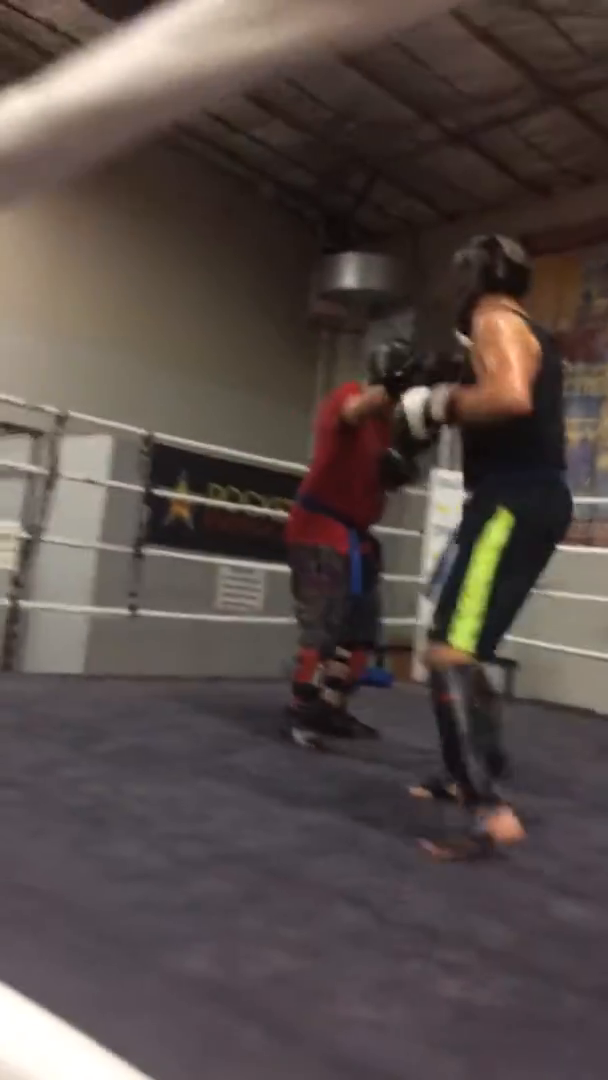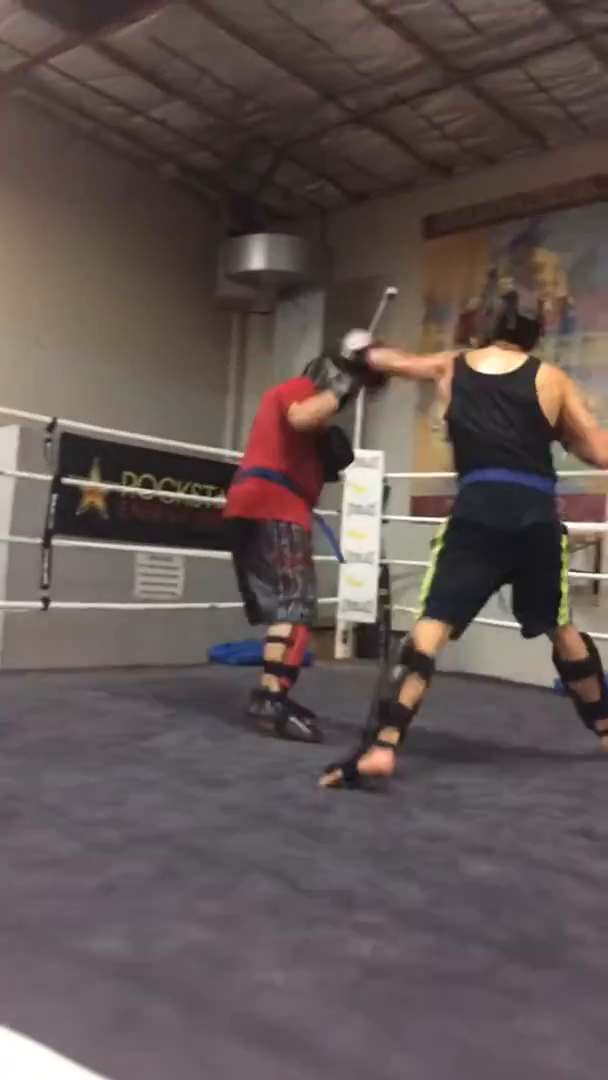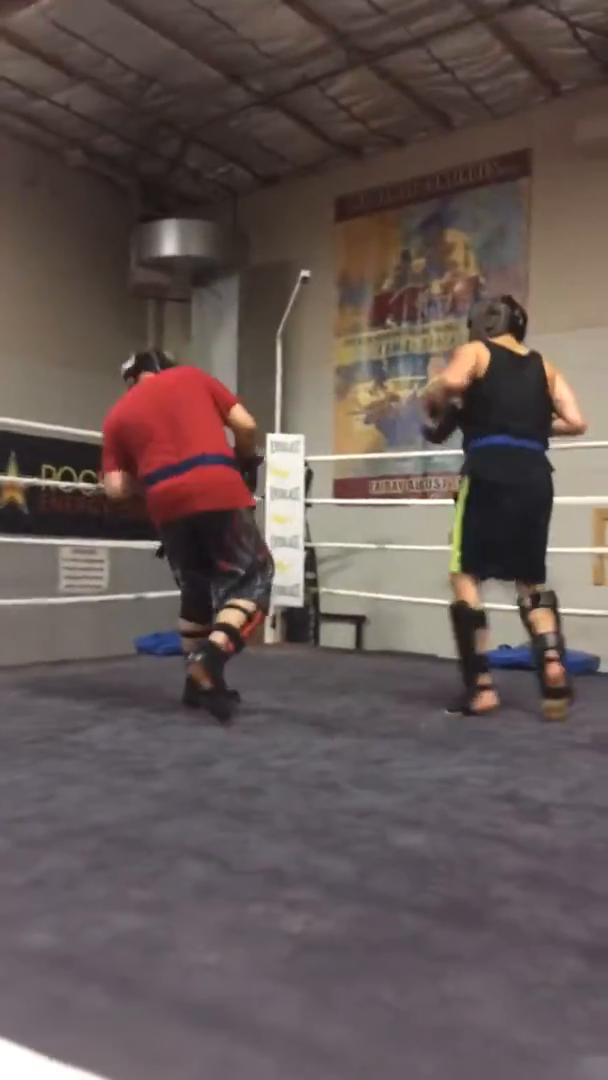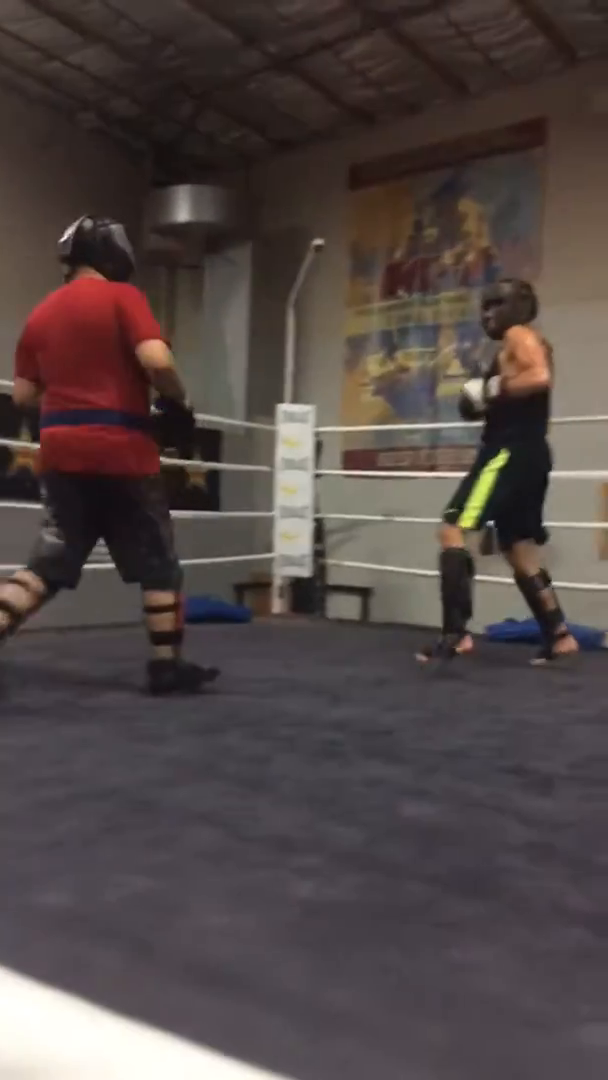
dt=0.5s
person 1, frame 1
left shoulder: (494, 321)
right shoulder: (533, 333)
left elbow: (513, 396)
left wrist: (439, 404)
right wrist: (464, 379)
left hip: (513, 503)
right hip: (536, 501)
left knee: (452, 650)
right knee: (458, 637)
left ankle: (491, 808)
right ankle: (465, 774)
person 1, frame 2
left shoulder: (453, 368)
right shoulder: (553, 380)
left elbow: (386, 362)
left wrist: (364, 350)
left hip: (476, 512)
right hip: (537, 516)
left knee: (431, 629)
right knee: (559, 628)
left ankle: (378, 747)
person 1, frame 3
left shoulder: (476, 351)
right shoulder: (543, 365)
left elbow: (451, 383)
right elbow: (574, 422)
left wrist: (434, 406)
left hip: (488, 473)
right hip: (534, 475)
left knee: (465, 577)
right knee: (531, 581)
left ankle: (479, 686)
right ankle: (553, 669)
person 1, frame 4
left shoulder: (515, 336)
right shoulder: (529, 343)
left elbow: (539, 376)
left wrist: (491, 391)
right wrist: (489, 397)
left hip: (509, 452)
right hip: (527, 453)
left knee: (453, 531)
right knee: (518, 547)
left ankle: (456, 633)
right ankle: (558, 636)
person 2, frame 1
left shoulder: (386, 418)
right shoulder: (349, 395)
left elbow: (382, 475)
right elbow: (357, 410)
left wrist: (397, 469)
right wrist: (395, 380)
left hip: (355, 533)
right hip: (321, 527)
left knee: (360, 628)
right knee: (322, 626)
left ankle: (331, 709)
right ankle: (299, 714)
person 2, frame 2
left shoulder: (284, 400)
right shoulder: (298, 389)
left elbow: (303, 461)
right elbow: (302, 420)
left wrist: (332, 461)
right wrist: (344, 388)
left hip: (247, 505)
right hip: (273, 504)
left knee: (274, 603)
right knee: (295, 601)
left ankle: (271, 690)
right ankle: (273, 703)
person 2, frame 3
left shoulder: (118, 414)
right shoulder: (193, 377)
left elbow: (115, 488)
right elbow: (245, 424)
right wrist: (249, 464)
left hip: (167, 503)
right hip: (220, 492)
left knee: (196, 594)
right knee: (252, 584)
left ankle: (200, 679)
right ankle: (211, 659)
person 2, frame 4
left shoulder: (40, 313)
right shoulder: (124, 297)
right elbow: (157, 360)
right wrist: (176, 402)
left hip: (59, 449)
right hip: (120, 451)
left knee: (54, 556)
right knee: (157, 563)
right ankle: (167, 666)
